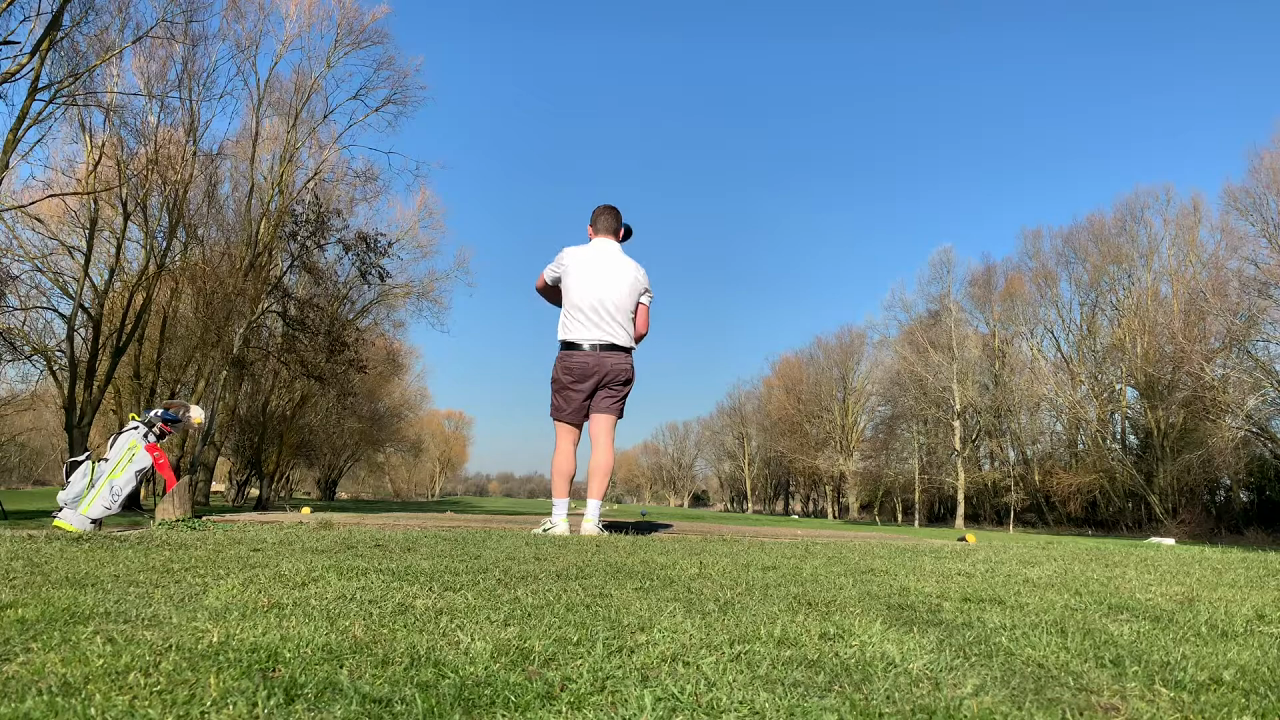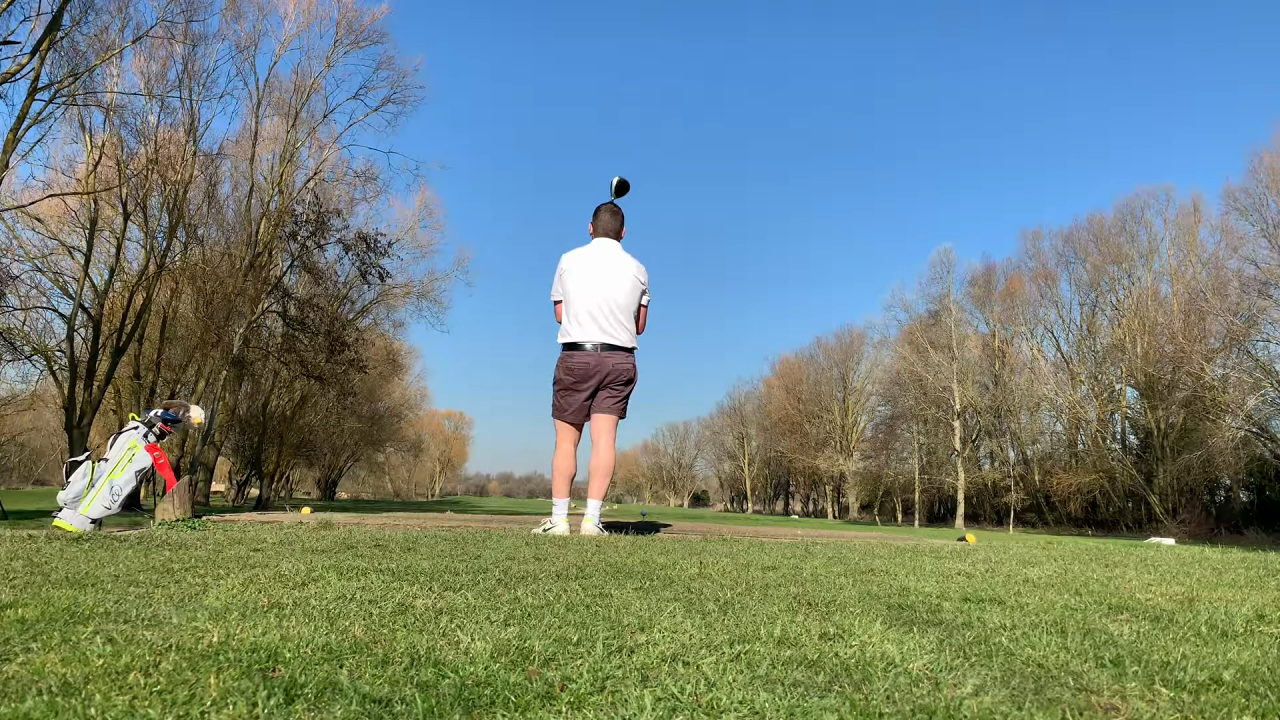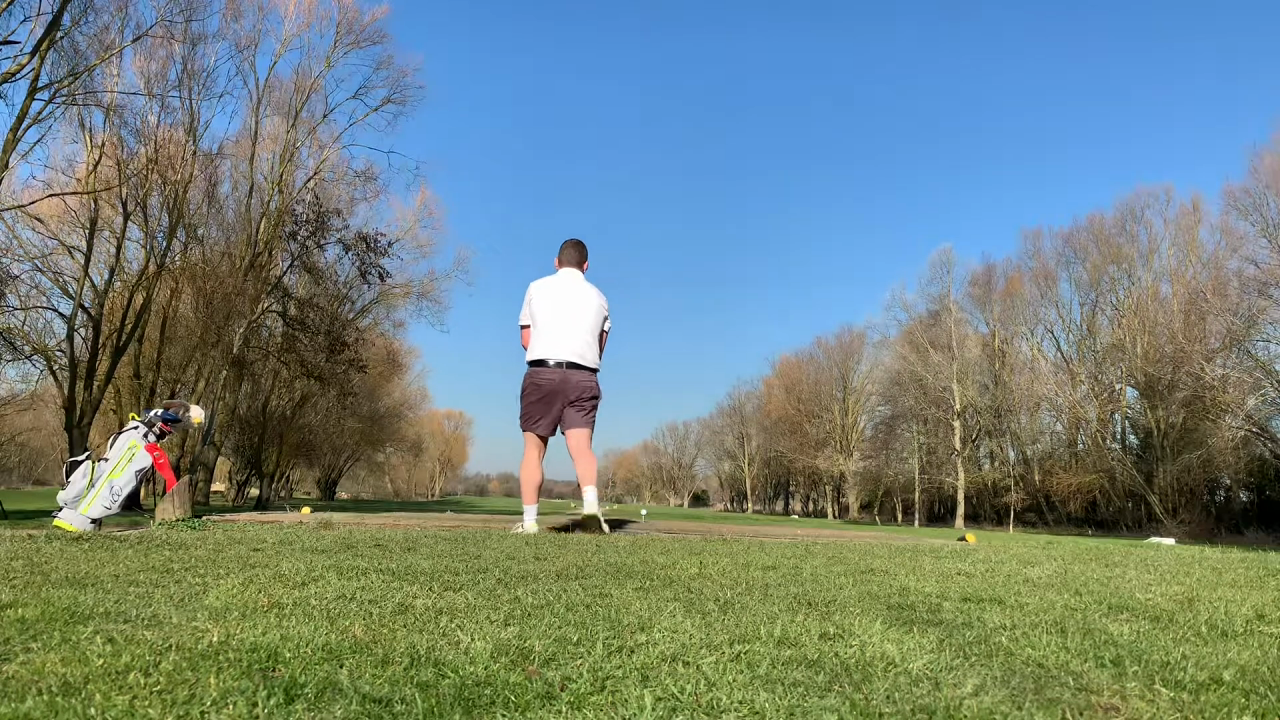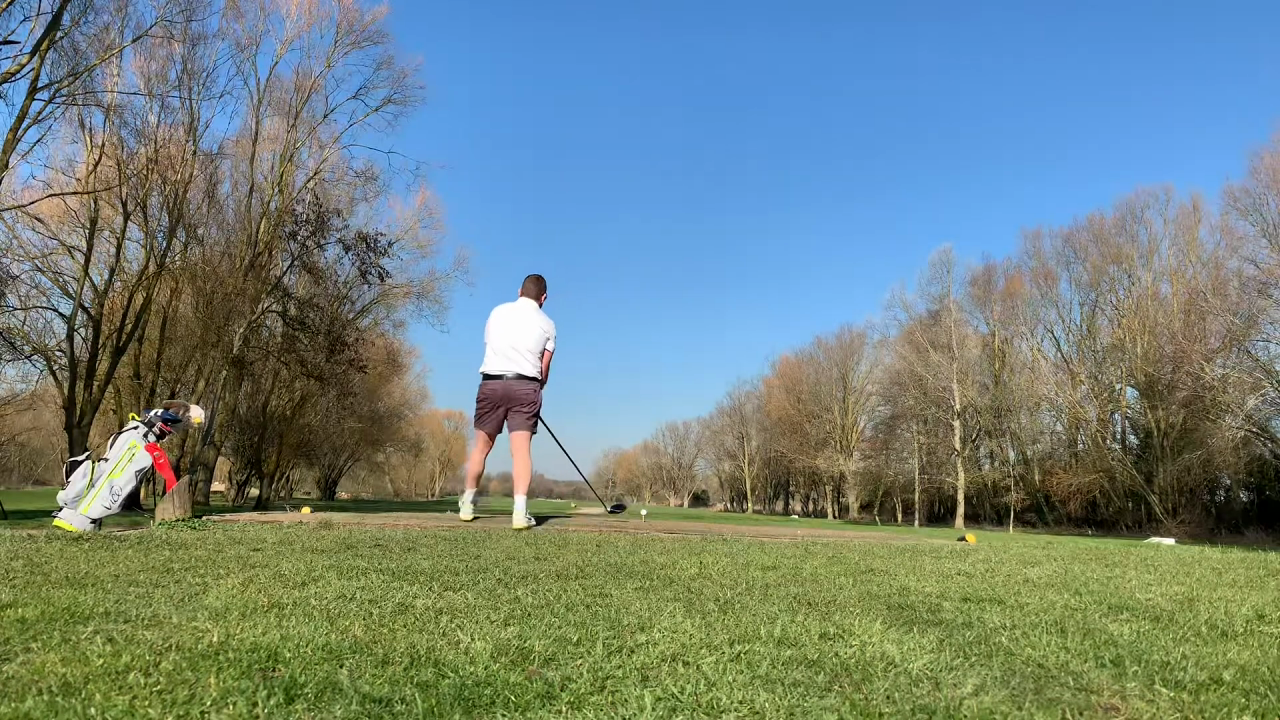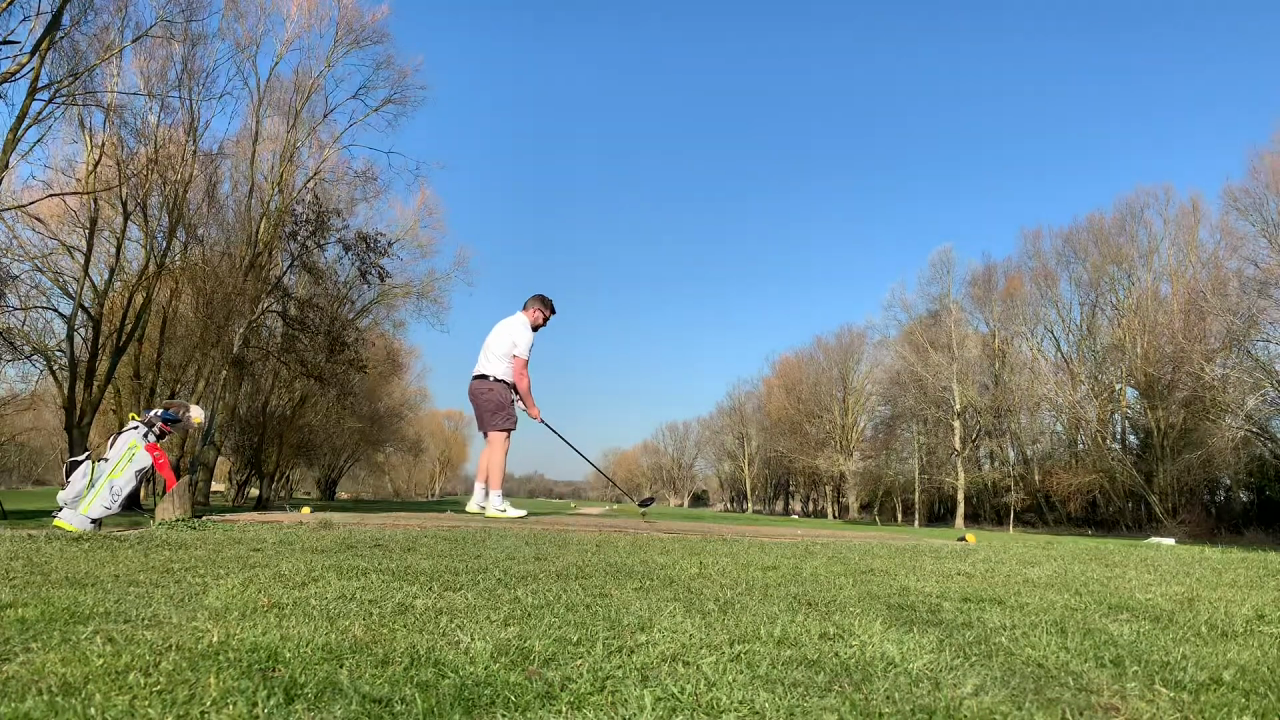
dt=1s
person 1, frame 1
left shoulder: (570, 256)
right shoulder: (636, 271)
left elbow: (541, 286)
right elbow: (641, 330)
left hip: (574, 358)
right hip: (617, 360)
left knee: (565, 440)
right knee: (602, 438)
left ankle: (558, 519)
right ankle: (591, 519)
person 1, frame 2
left shoulder: (569, 261)
right shoulder: (636, 269)
left elbow: (560, 315)
right elbow: (640, 326)
left hip: (576, 357)
right hip: (619, 360)
left knee: (566, 441)
right knee: (604, 439)
left ankle: (559, 519)
right ankle: (591, 519)
person 1, frame 3
left shoulder: (537, 287)
right shoulder: (598, 298)
left elbow: (526, 340)
right elbow: (599, 347)
left hip: (542, 374)
right hip: (583, 377)
left knee: (533, 451)
right knee: (581, 448)
left ankle: (529, 520)
right ankle: (590, 503)
person 1, frame 4
left shoulder: (497, 312)
right shoulder: (546, 324)
right elbow: (543, 369)
right wrist: (536, 394)
left hip: (492, 384)
right hip: (524, 387)
left knee: (481, 446)
right knee: (521, 451)
left ankle: (467, 503)
right ankle: (520, 510)
person 1, frame 5
left shoulder: (508, 323)
right shoulder: (524, 332)
right elbow: (520, 375)
left wrist: (519, 397)
right wrist: (531, 406)
left hip: (479, 385)
right hip: (494, 388)
left knee: (492, 444)
right knee: (500, 444)
left ankle: (478, 499)
right ankle: (496, 504)
